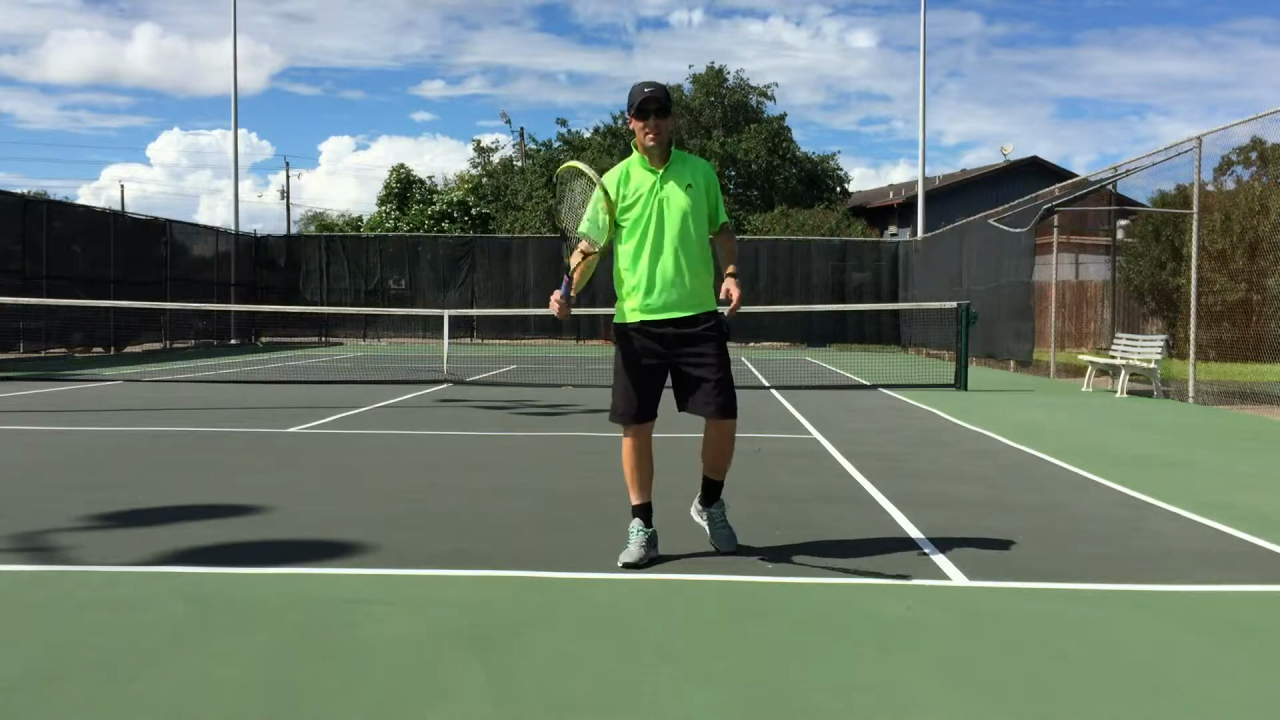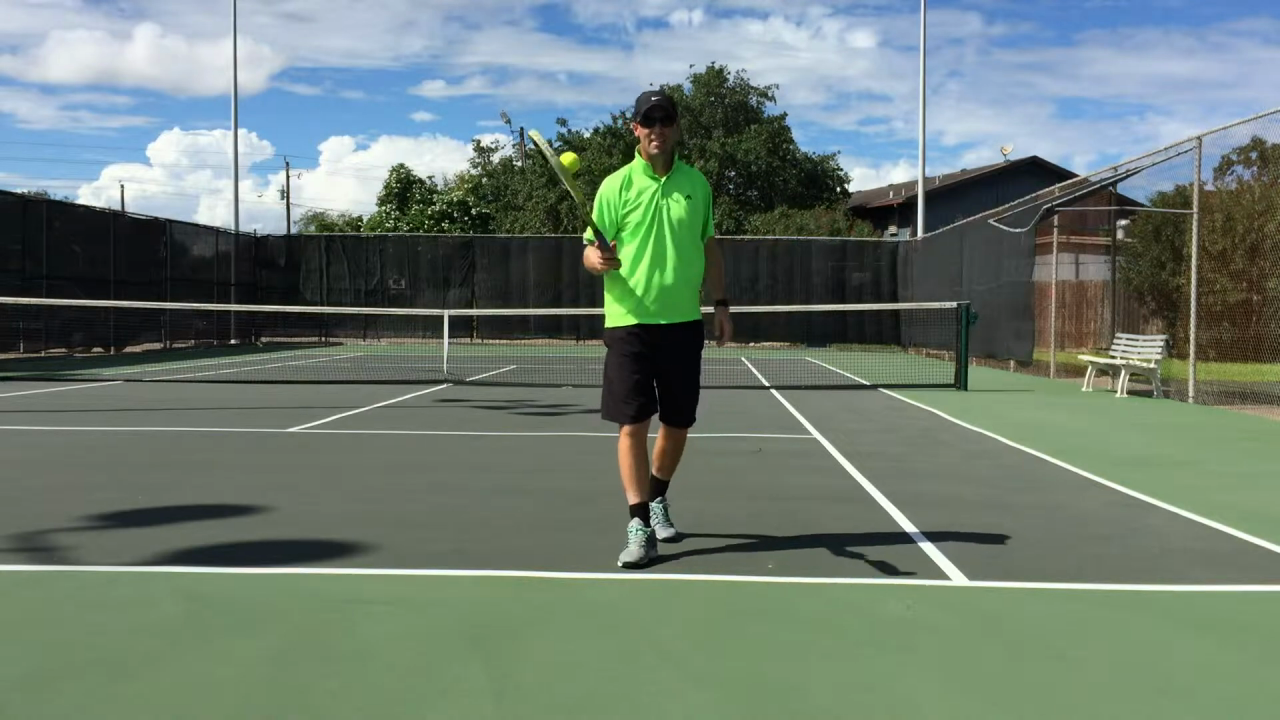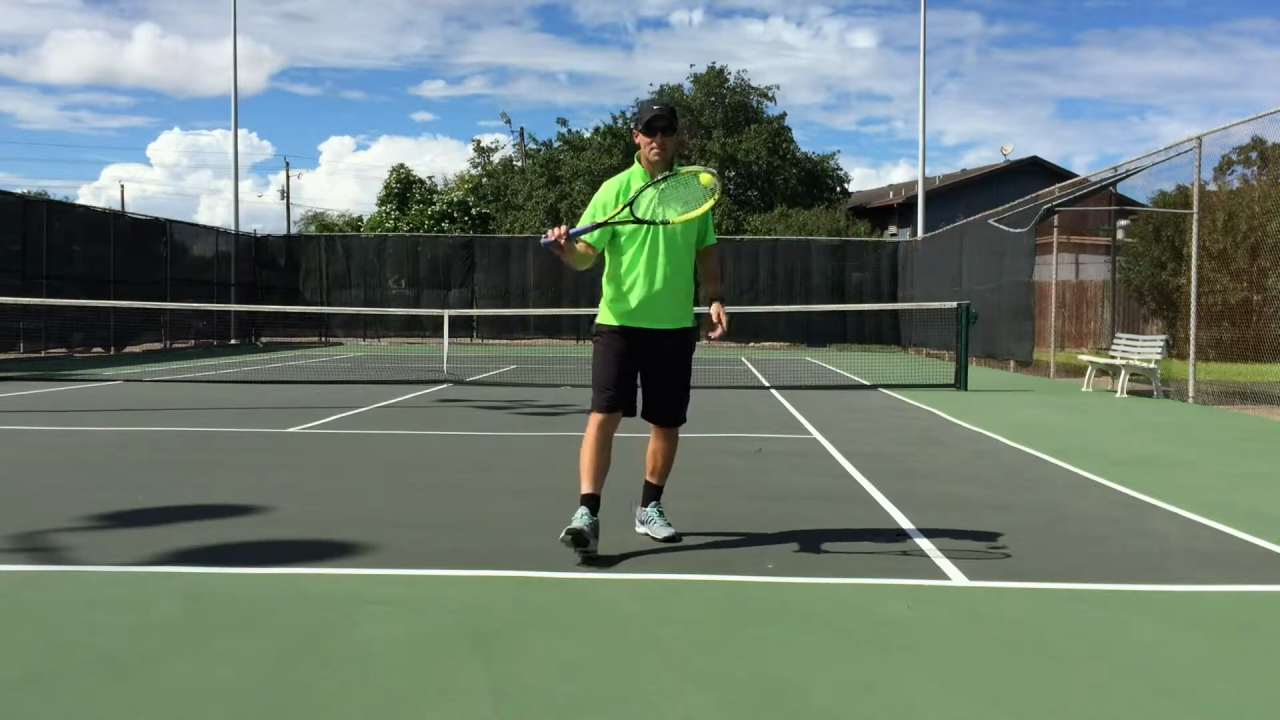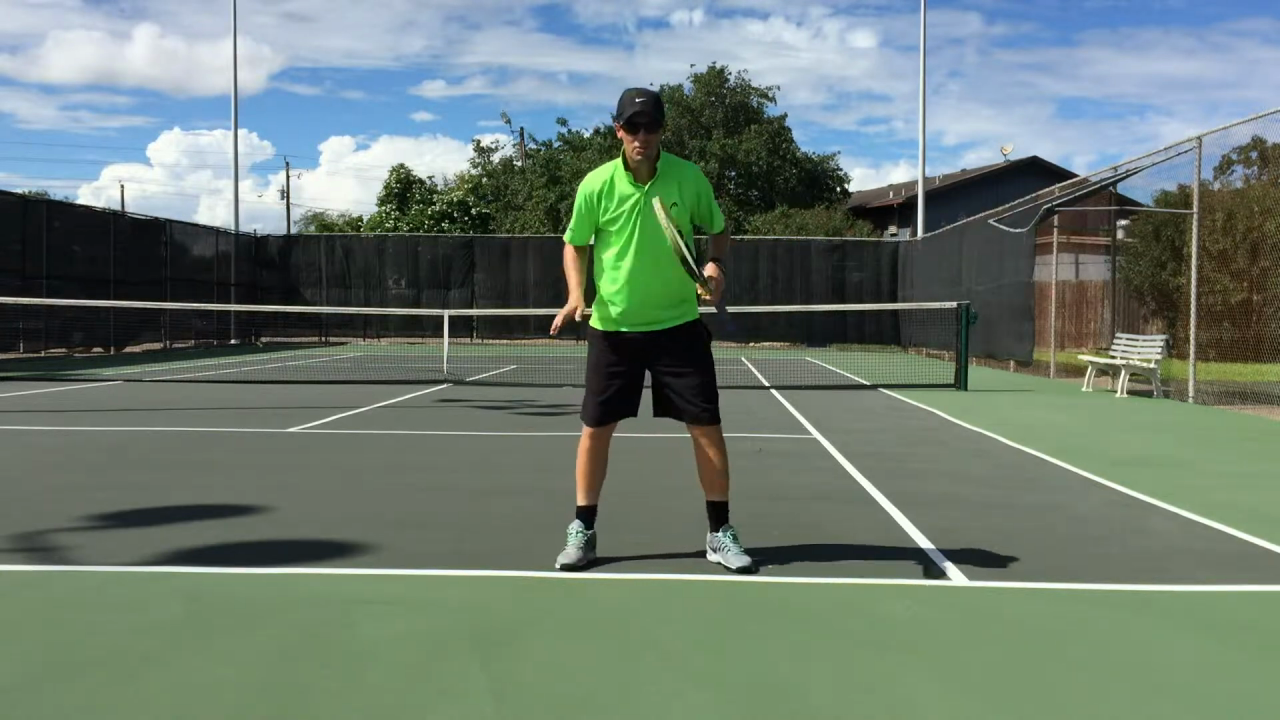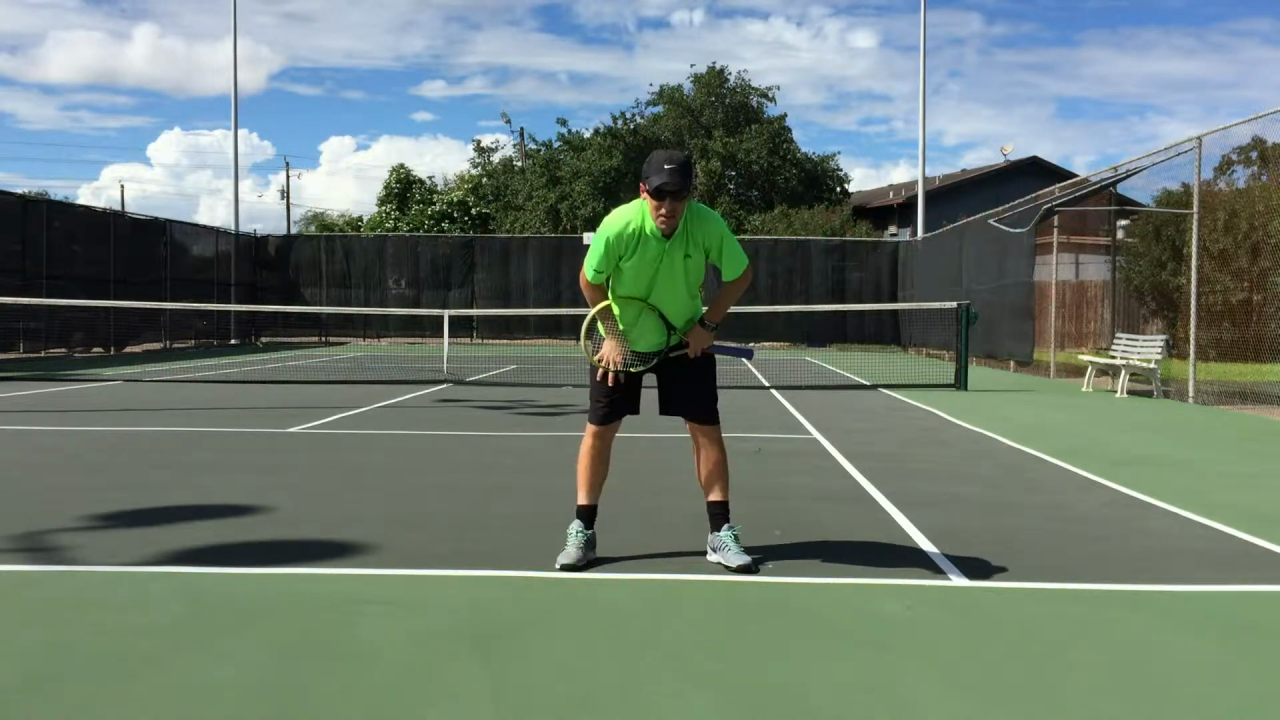
dt=1s
person 1, frame 1
left shoulder: (701, 172)
right shoulder: (616, 180)
left elbow: (721, 231)
left wrist: (729, 274)
right wrist: (570, 290)
left hip: (699, 316)
right hip: (638, 319)
left knee: (722, 417)
right knee: (636, 425)
left ankle: (710, 503)
right ankle: (642, 530)
person 1, frame 2
left shoulder: (696, 183)
right shoulder: (615, 185)
left elbow: (709, 248)
right elbow: (591, 254)
left wrist: (720, 302)
right wrist: (598, 260)
left hip: (683, 321)
right hip: (629, 321)
left knee: (677, 423)
right knee: (632, 425)
left ankle: (656, 501)
right ankle: (638, 528)
person 1, frame 3
right shoulder: (614, 189)
left elbow: (705, 251)
right elbow: (585, 255)
left wrist: (715, 298)
right wrist: (566, 248)
left hip: (674, 326)
right hip: (620, 323)
left knee: (667, 424)
right knee: (603, 416)
left ankle: (649, 508)
right ankle: (587, 517)
person 1, frame 4
left shoulder: (689, 177)
right shoulder: (595, 185)
left elbow: (717, 230)
right elbow: (576, 246)
left wrist: (716, 266)
right wrist: (576, 294)
left hip: (680, 326)
right hip: (614, 328)
left knee: (705, 427)
right knee: (595, 429)
left ankle: (720, 535)
right ankle: (582, 532)
person 1, frame 5
left shoulder: (709, 224)
right shoulder: (618, 225)
left elbow: (740, 275)
right elbow: (590, 280)
left wrist: (708, 324)
left hip: (686, 336)
left knee: (706, 428)
right knee: (599, 428)
left ankle: (721, 534)
right ankle: (582, 532)
